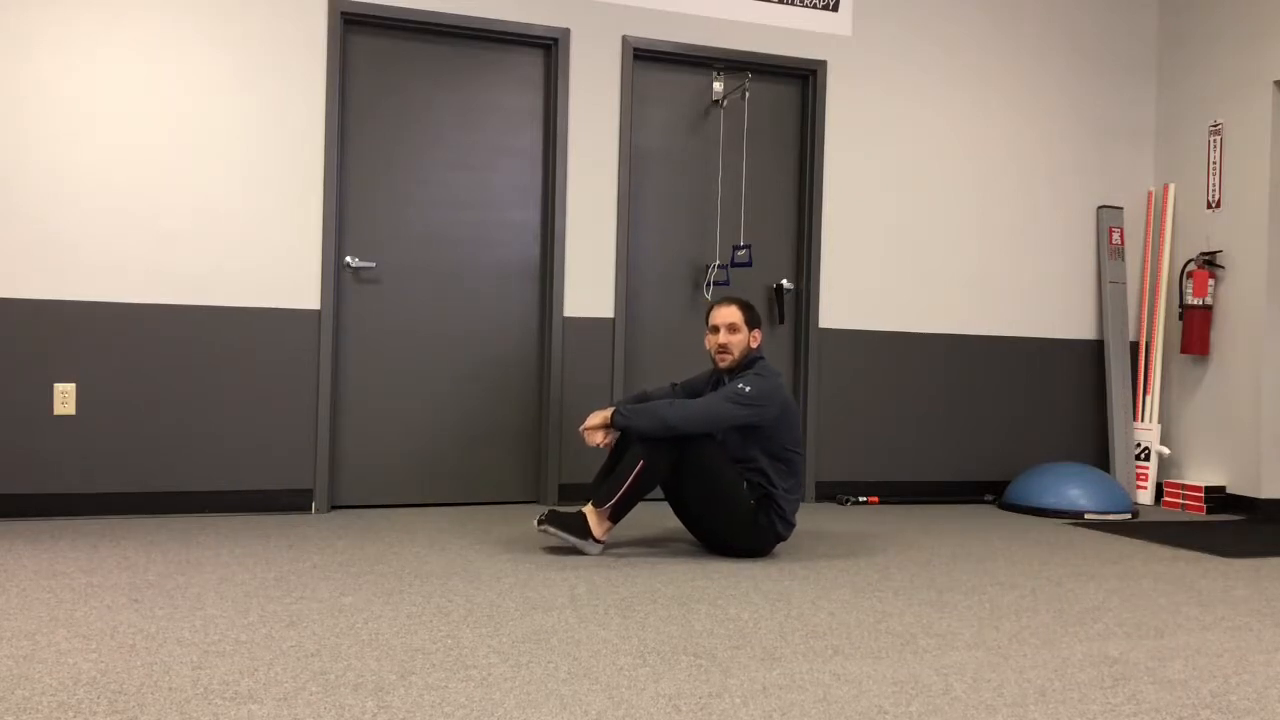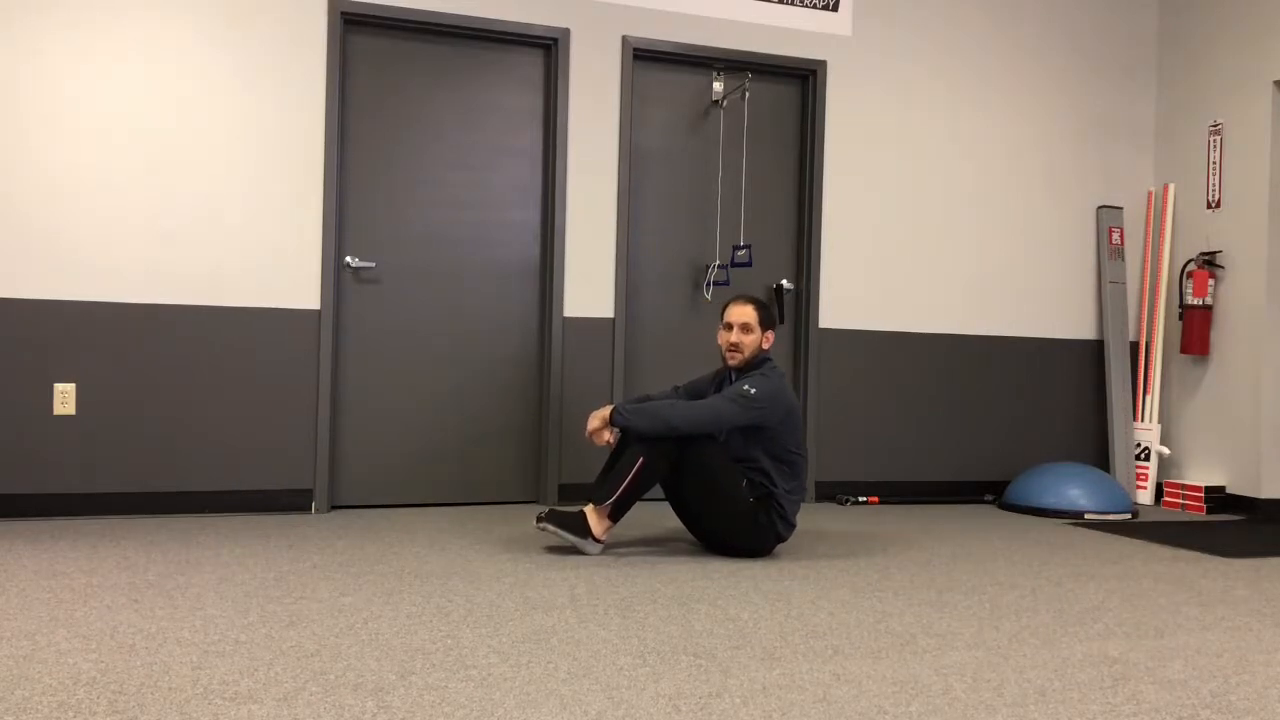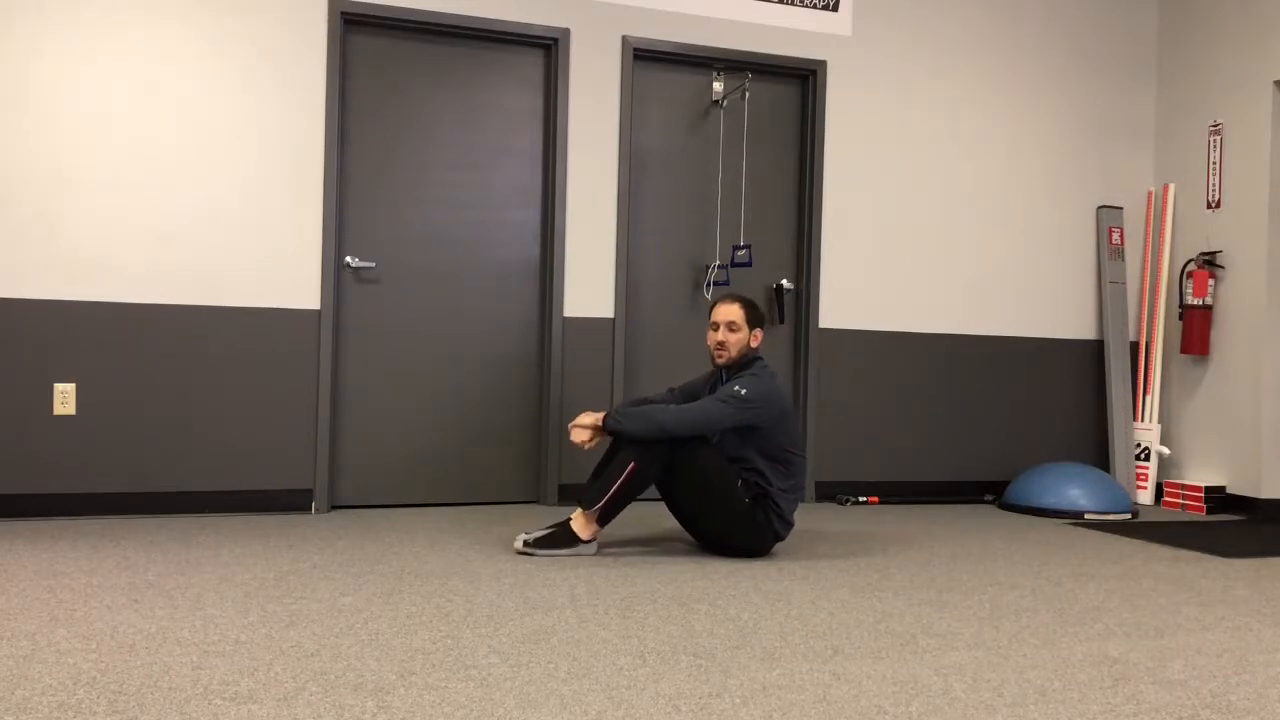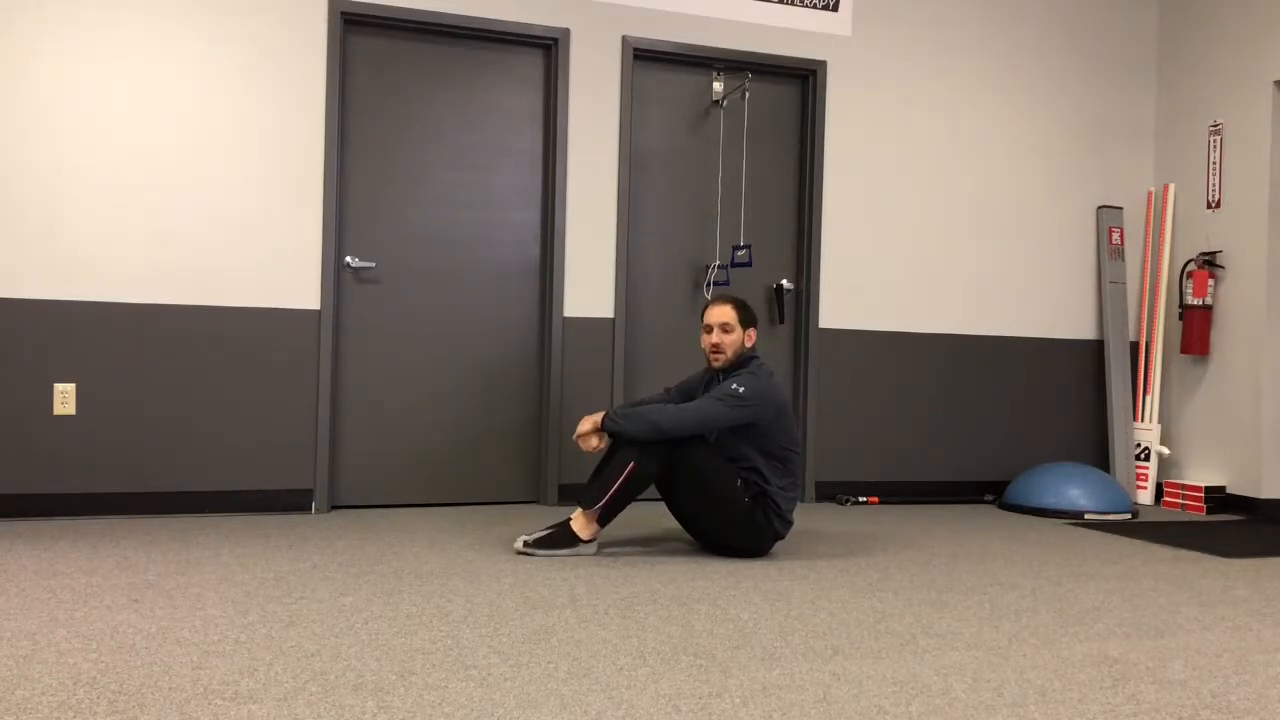
dt=0.5s
person 1, frame 1
left shoulder: (762, 387)
right shoulder: (721, 377)
left elbow: (684, 415)
right elbow: (656, 398)
left wrist: (612, 415)
right wrist: (610, 418)
left hip: (757, 524)
right hip: (730, 508)
left knee: (669, 429)
right knee: (644, 427)
left ankle: (595, 524)
right ankle: (593, 515)
person 1, frame 2
left shoulder: (766, 389)
right shoulder: (727, 377)
left elbow: (688, 416)
right elbow: (667, 399)
left wrist: (613, 414)
right wrist: (613, 417)
left hip: (759, 524)
right hip: (727, 510)
left knee: (670, 430)
right knee: (650, 425)
left ankle: (595, 524)
right ankle: (594, 516)
person 1, frame 3
left shoulder: (758, 389)
right shoulder: (720, 378)
left elbow: (679, 420)
right elbow: (659, 403)
left wrist: (605, 419)
right wrist: (603, 421)
left hip: (756, 523)
right hip: (727, 511)
left knee: (663, 433)
right knee: (644, 429)
left ankle: (583, 529)
right ankle: (581, 520)
person 1, frame 4
left shoulder: (755, 387)
right shoulder: (714, 377)
left elbow: (677, 419)
right elbow: (654, 404)
left wrist: (604, 419)
right wrist: (605, 426)
left hip: (756, 523)
right hip: (724, 510)
left knee: (658, 435)
right knee: (643, 428)
left ankle: (583, 530)
right ankle: (582, 519)
